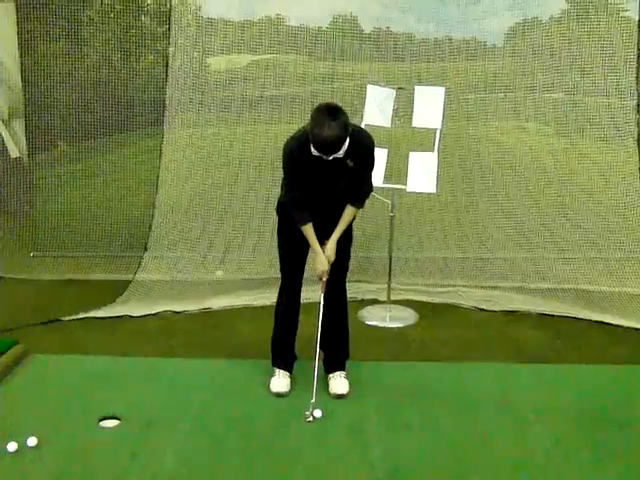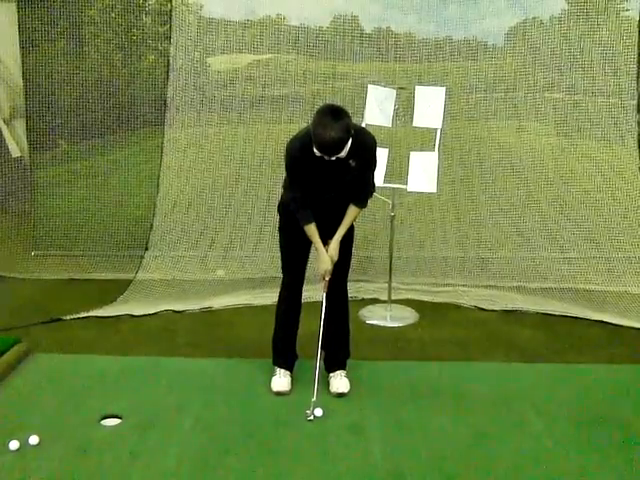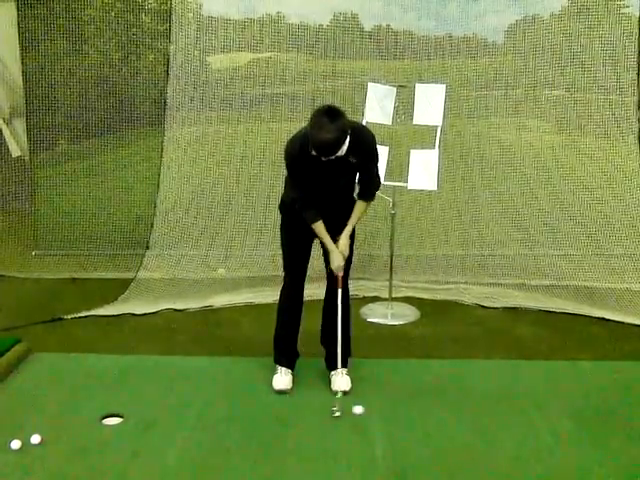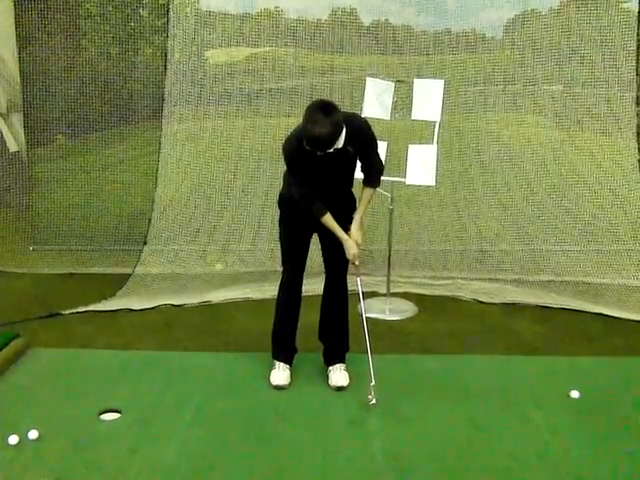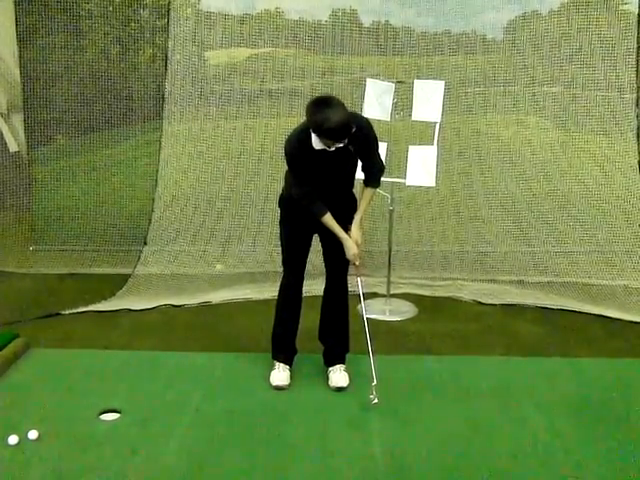
dt=1s
person 1, frame 1
left shoulder: (362, 143)
right shoulder: (295, 147)
left elbow: (359, 195)
right elbow: (296, 204)
left wrist: (334, 240)
right wrist: (317, 253)
left hip: (338, 216)
right hip: (296, 216)
left knee: (336, 288)
right knee: (290, 285)
left ankle: (336, 366)
right ankle: (282, 364)
person 1, frame 2
left shoulder: (365, 143)
right shoulder: (297, 147)
left elbow: (361, 196)
right elbow: (300, 204)
left wrist: (337, 240)
right wrist: (320, 252)
left hip: (340, 215)
right hip: (297, 214)
left knee: (338, 286)
right knee: (292, 283)
left ankle: (337, 365)
right ankle: (282, 364)
person 1, frame 3
left shoulder: (363, 140)
right shoulder: (296, 147)
left elbow: (368, 190)
right elbow: (305, 205)
left wrist: (346, 235)
right wrist: (330, 249)
left hip: (341, 212)
right hip: (299, 213)
left knee: (339, 283)
right knee: (293, 281)
left ankle: (338, 363)
right ankle: (284, 361)
person 1, frame 4
left shoulder: (359, 129)
right shoulder: (294, 145)
left elbow: (373, 172)
right elbow: (309, 200)
left wrist: (357, 221)
right wrist: (344, 239)
left hip: (339, 204)
right hip: (298, 206)
left knee: (337, 277)
right knee: (292, 276)
left ankle: (336, 358)
right ankle: (282, 357)
person 1, frame 5
left shoulder: (360, 128)
right shoulder: (295, 144)
left elbow: (373, 174)
right elbow: (309, 200)
left wrist: (357, 222)
right wrist: (343, 239)
left hip: (340, 206)
right hip: (298, 209)
left knee: (337, 279)
right knee: (292, 278)
left ankle: (336, 358)
right ankle: (282, 357)
